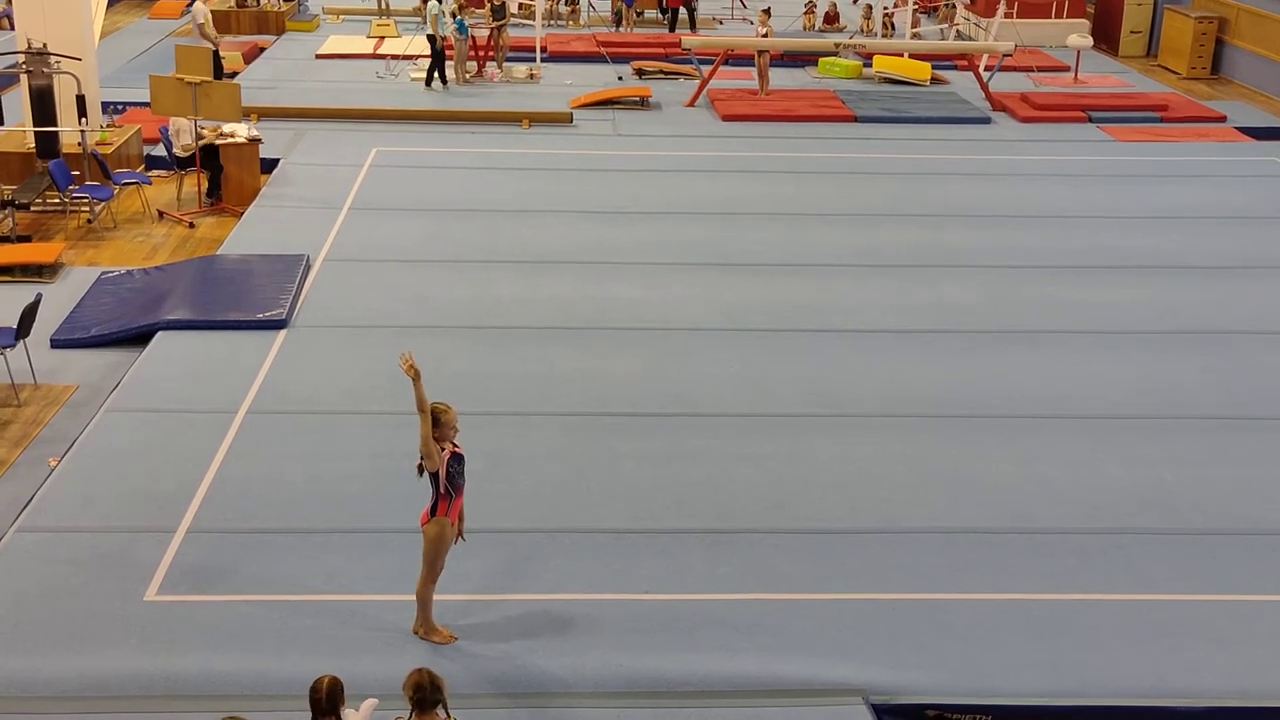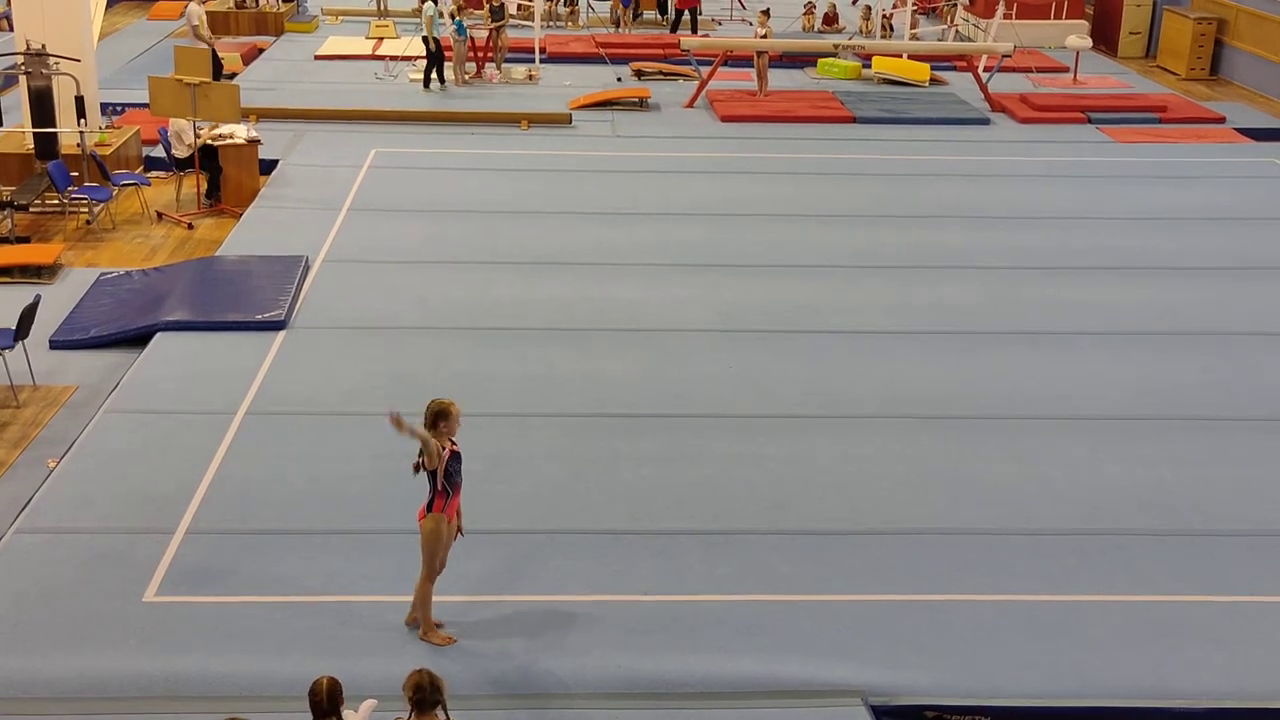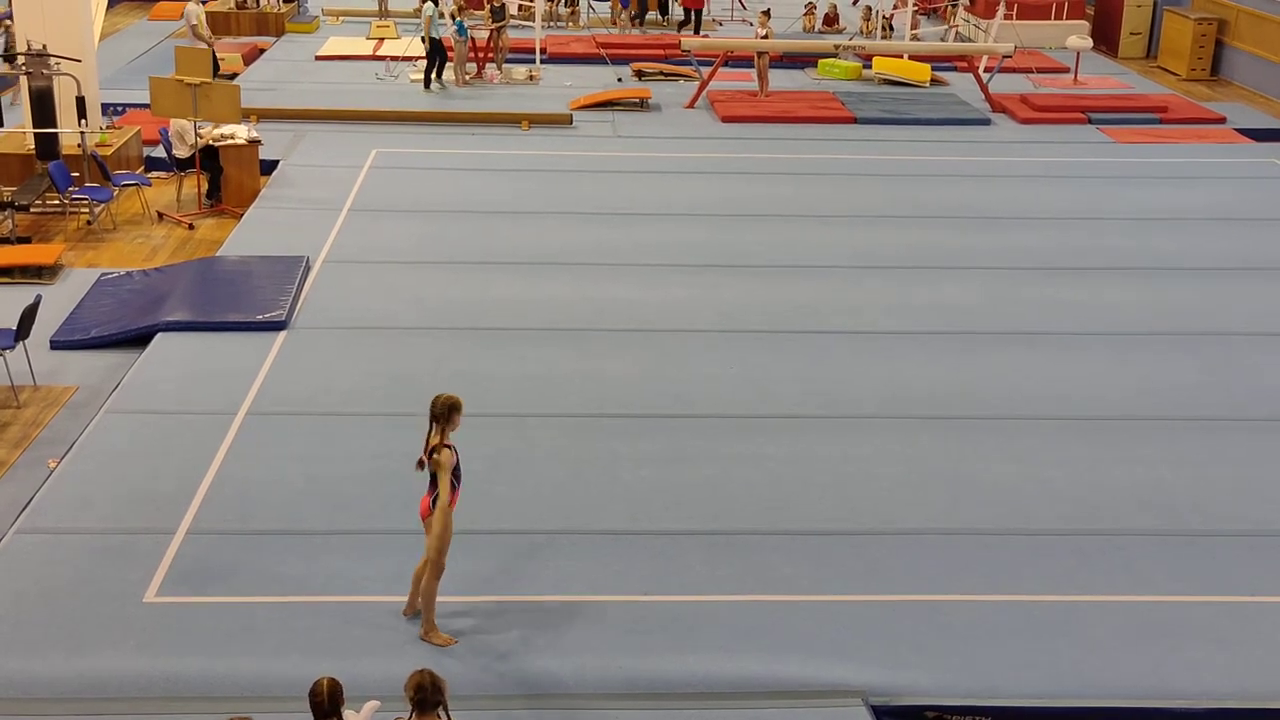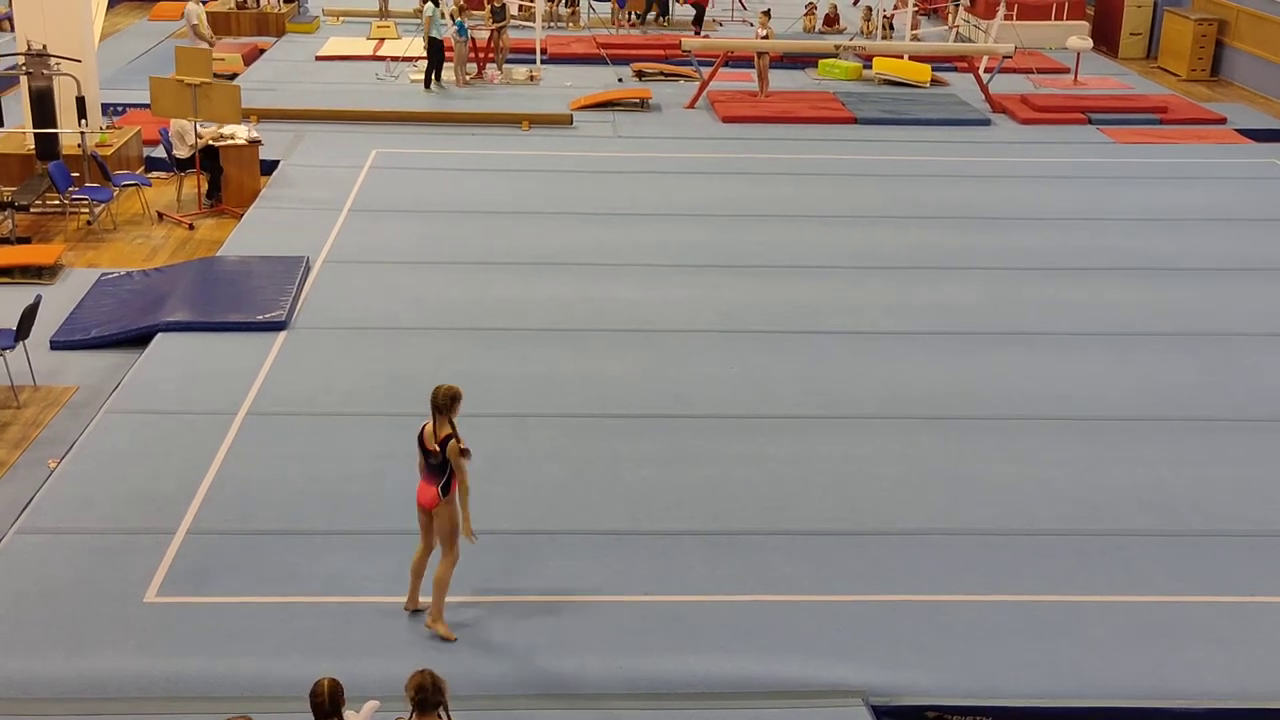
dt=0.2s
person 1, frame 1
left shoulder: (455, 449)
right shoulder: (433, 454)
right elbow: (423, 414)
left wrist: (460, 520)
right wrist: (416, 381)
left hip: (449, 518)
right hip: (437, 521)
left knee: (435, 572)
right knee: (429, 574)
left ankle: (422, 622)
right ankle: (426, 627)
person 1, frame 2
left shoulder: (452, 445)
right shoulder: (433, 449)
right elbow: (424, 436)
left wrist: (458, 517)
right wrist: (409, 429)
left hip: (447, 514)
right hip: (435, 516)
left knee: (437, 566)
right knee: (429, 572)
left ankle: (416, 614)
right ankle: (426, 628)
person 1, frame 3
left shoulder: (439, 441)
right shoulder: (445, 452)
right elbow: (444, 491)
right wrist: (436, 532)
left hip: (434, 506)
right hip: (437, 510)
left knee: (432, 559)
right knee: (436, 567)
left ankle: (412, 604)
right ankle: (428, 628)
person 1, frame 4
left shoulder: (424, 430)
right shoulder: (455, 443)
right elbow: (462, 482)
right wrist: (466, 520)
left hip: (423, 492)
right hip: (442, 498)
left knee: (425, 546)
right knee: (450, 555)
left ankle: (412, 600)
right ankle: (435, 617)
